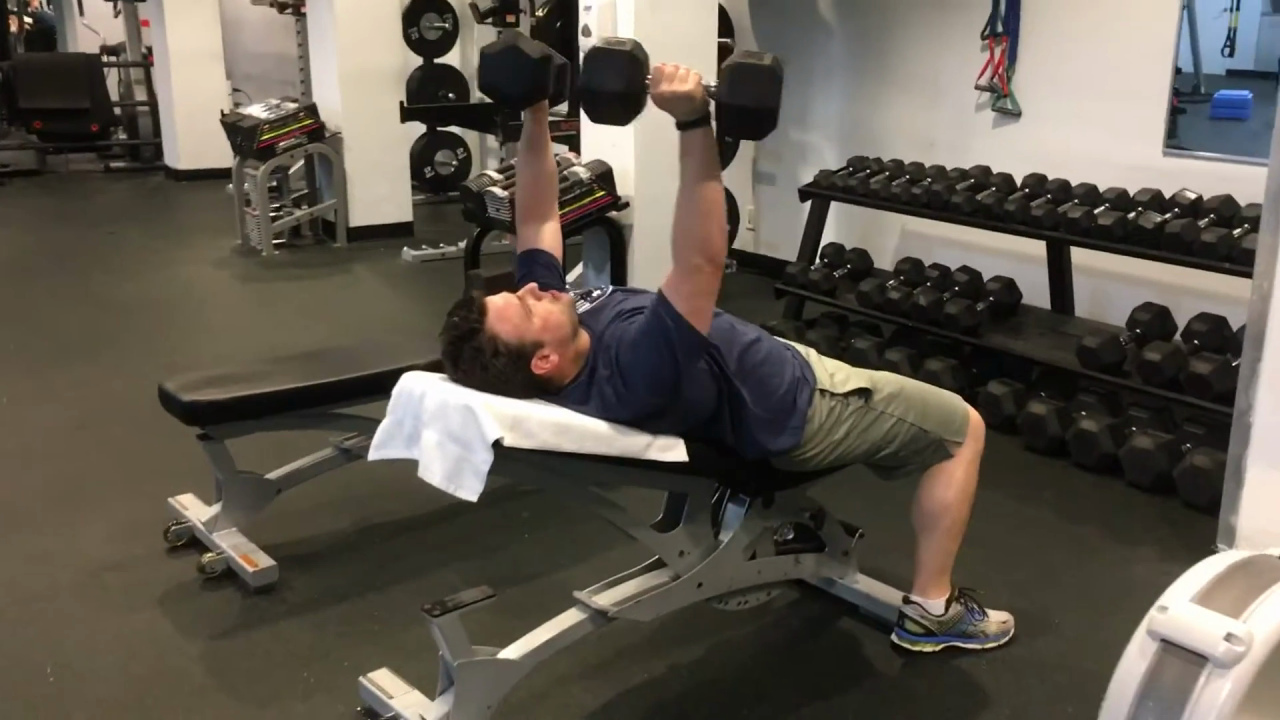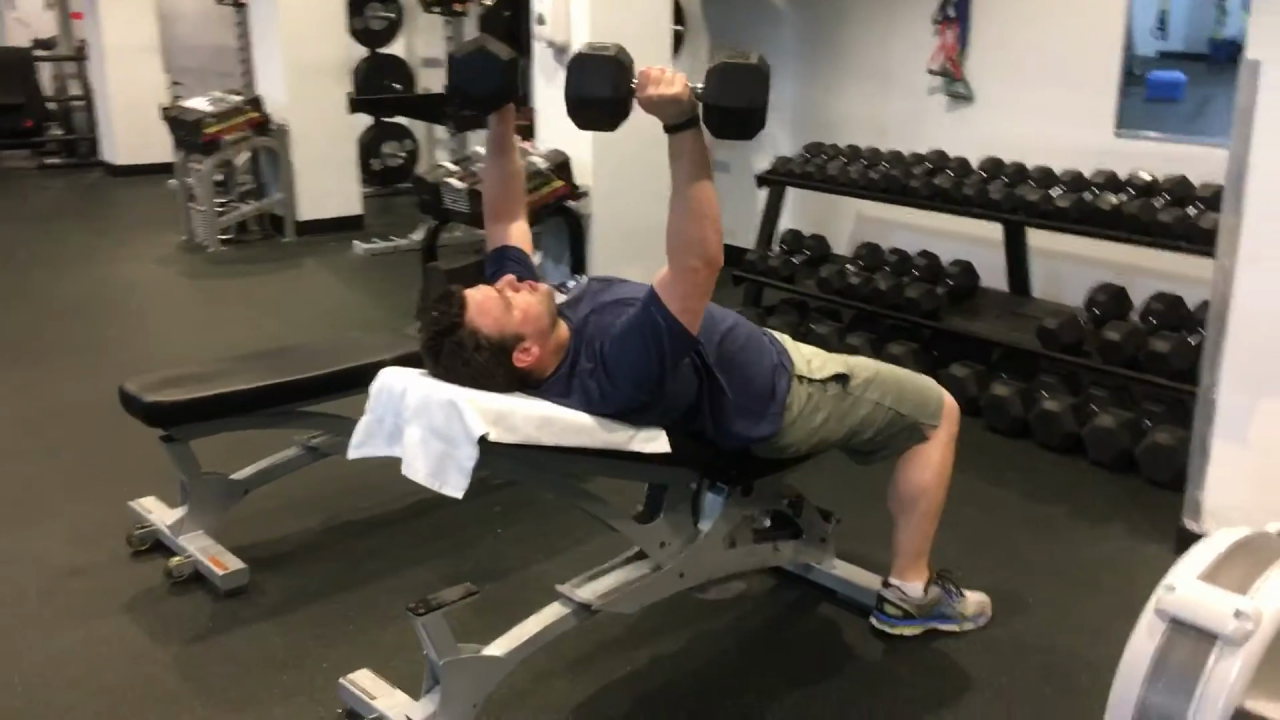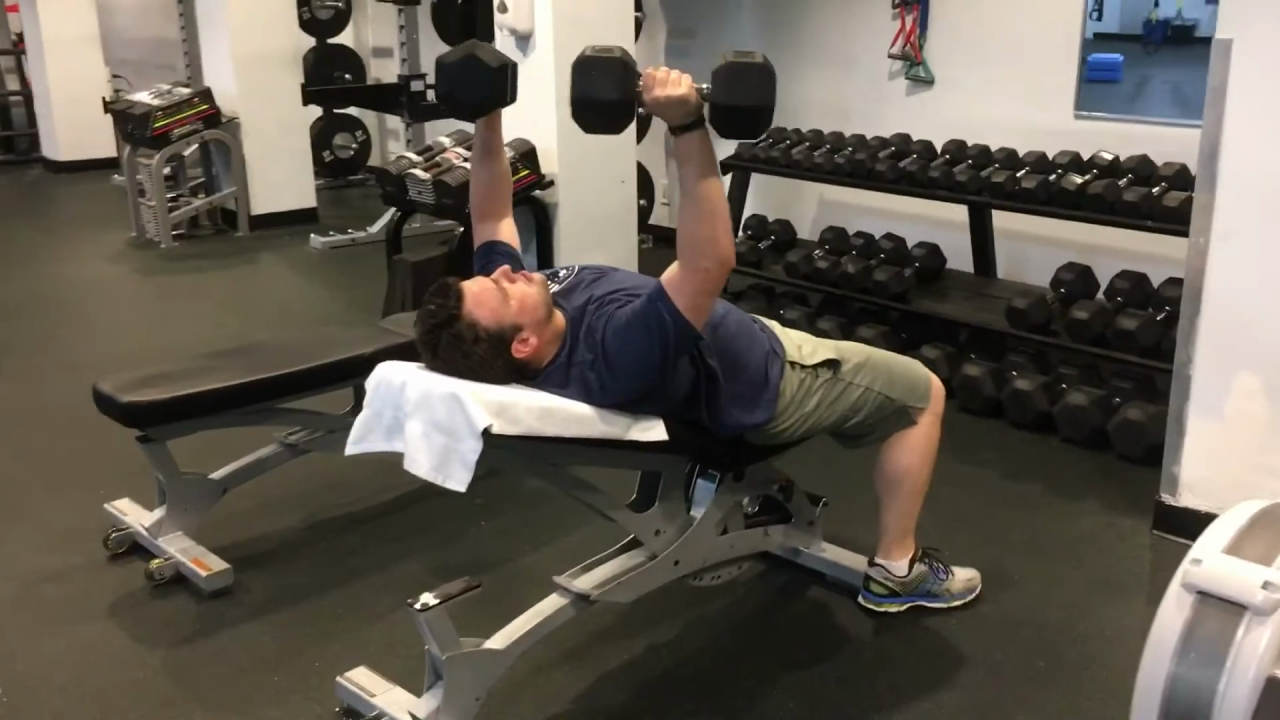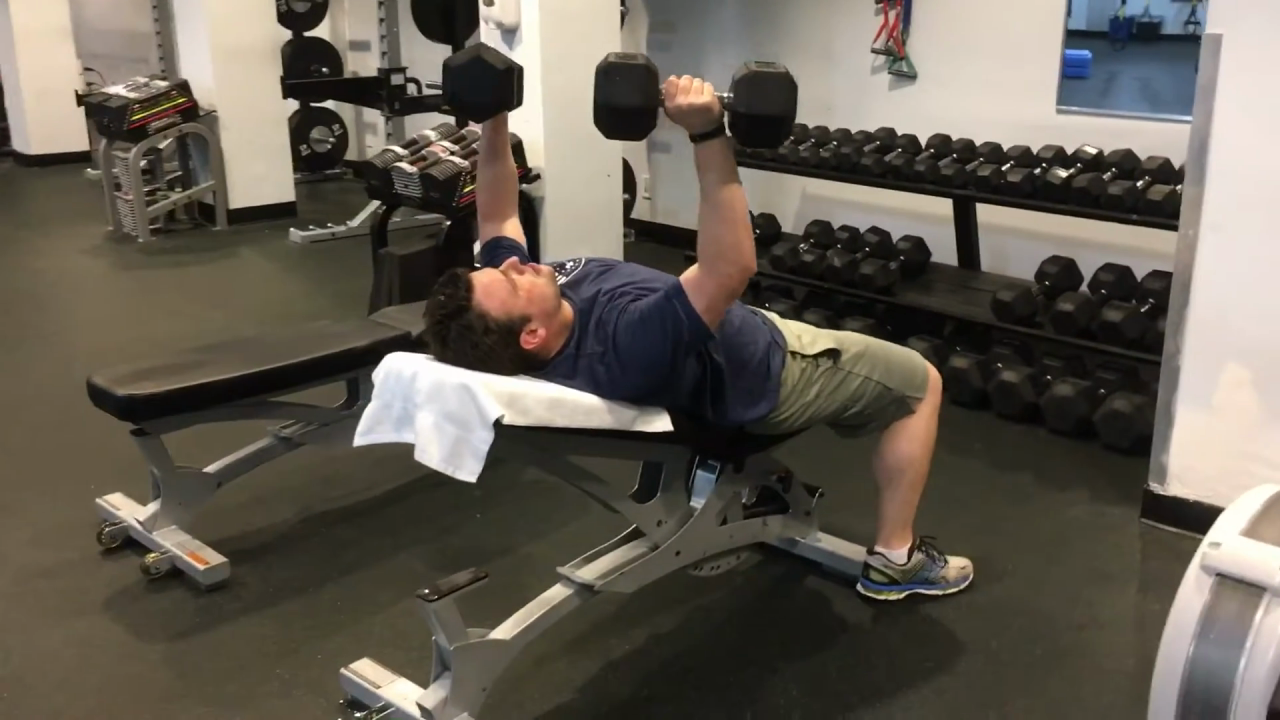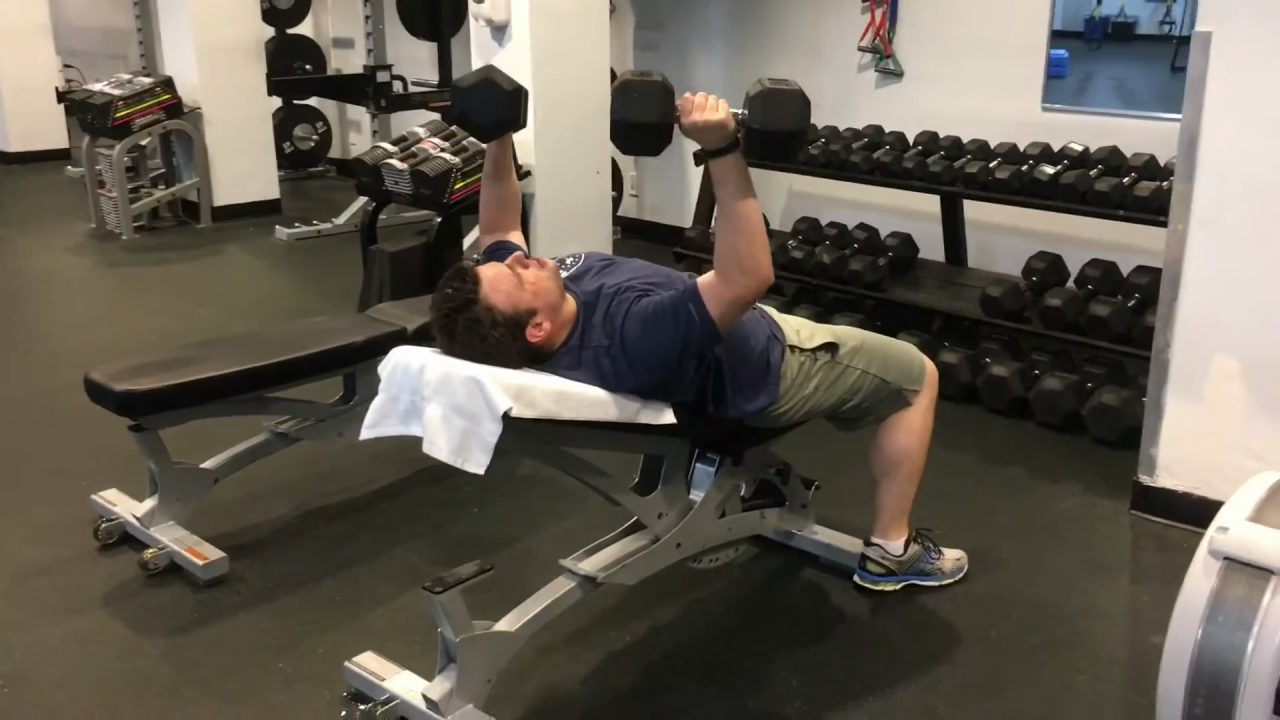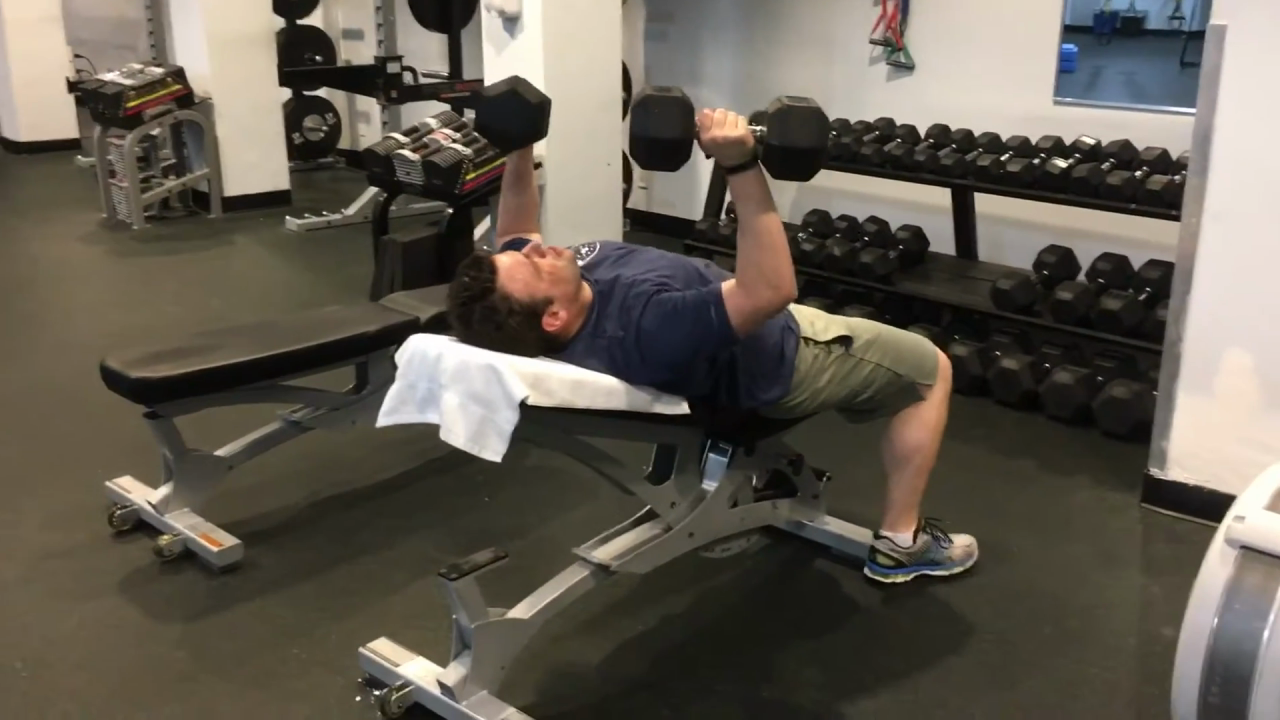
dt=0.3s
person 1, frame 1
left shoulder: (536, 326)
right shoulder: (629, 377)
left elbow: (537, 220)
right elbow: (702, 262)
left wrist: (534, 111)
right wrist: (693, 121)
right hip: (793, 406)
right knee: (963, 427)
right ankle: (931, 609)
person 1, frame 2
left shoulder: (511, 318)
right shoulder: (611, 367)
left elbow: (506, 219)
right elbow: (698, 262)
left wrist: (501, 115)
right wrist: (681, 124)
right hip: (770, 394)
right knee: (937, 411)
right ankle: (910, 592)
person 1, frame 3
left shoulder: (503, 316)
right shoulder: (611, 356)
left elbow: (490, 218)
right elbow: (710, 263)
left wrist: (488, 117)
right wrist: (687, 125)
right hip: (762, 378)
right knee: (923, 393)
right ankle: (896, 571)
person 1, frame 4
left shoulder: (510, 306)
right shoulder: (618, 350)
left elbow: (495, 217)
right elbow: (730, 268)
left wrist: (493, 119)
right wrist: (708, 133)
left hip: (731, 342)
right hip: (763, 369)
right knee: (920, 383)
right ankle: (895, 559)
person 1, frame 5
left shoulder: (514, 312)
right shoulder: (624, 342)
left elbow: (497, 230)
right elbow: (747, 278)
left wrist: (498, 137)
right wrist: (721, 149)
left hip: (722, 341)
right hip: (762, 362)
right knee: (917, 375)
right ankle: (890, 551)
person 1, frame 6
left shoulder: (535, 298)
right shoulder: (637, 333)
left elbow: (514, 233)
right elbow: (771, 289)
left wrist: (520, 146)
right wrist: (740, 163)
left hip: (738, 334)
right hip: (778, 356)
right knee: (931, 369)
right ankle: (900, 542)
